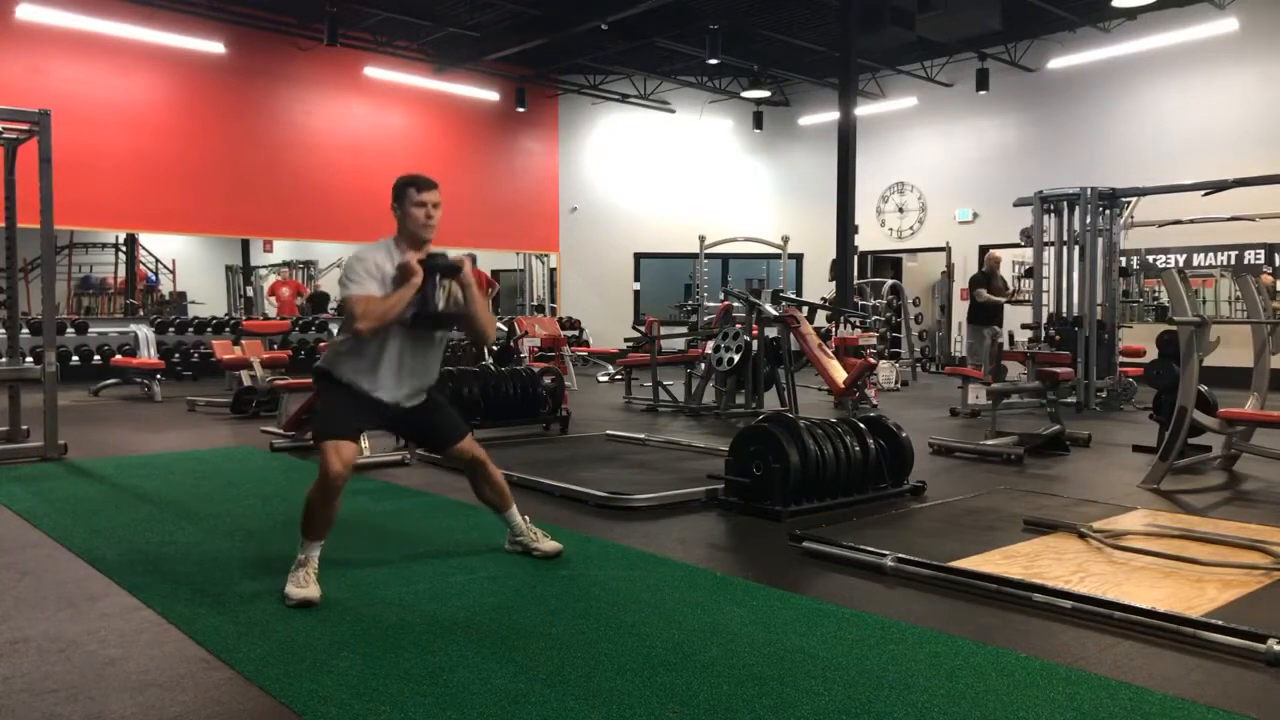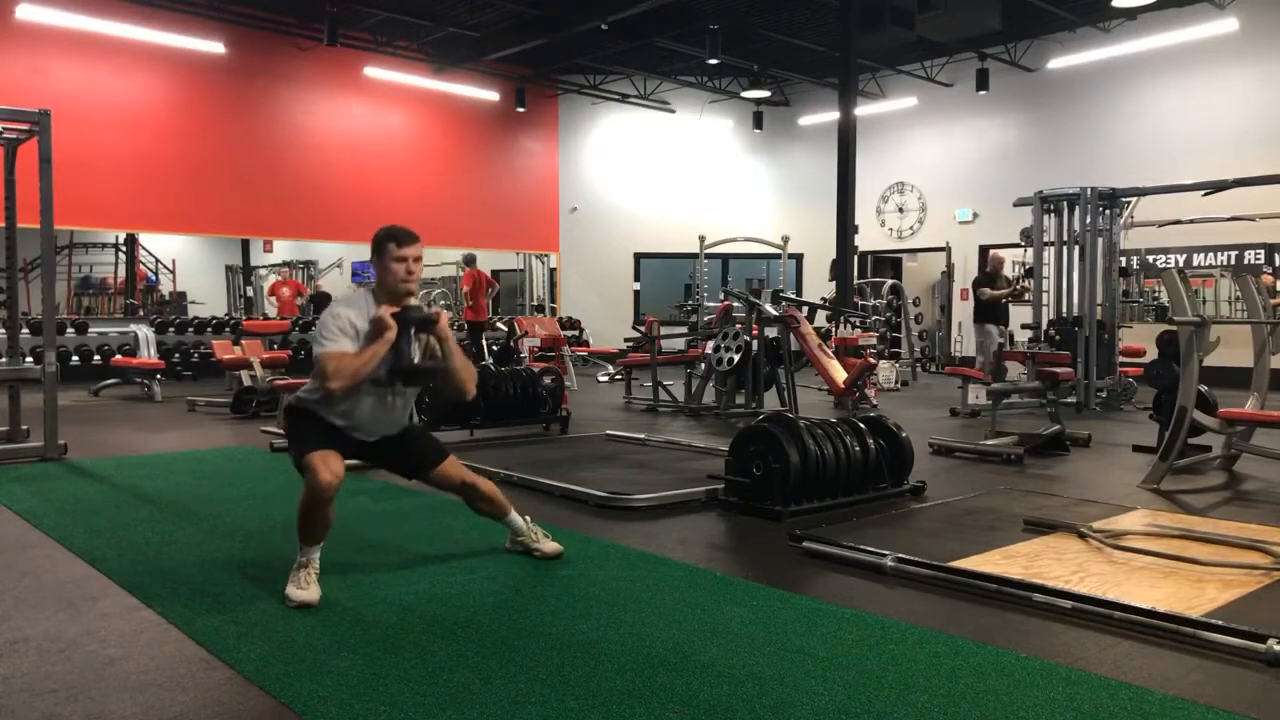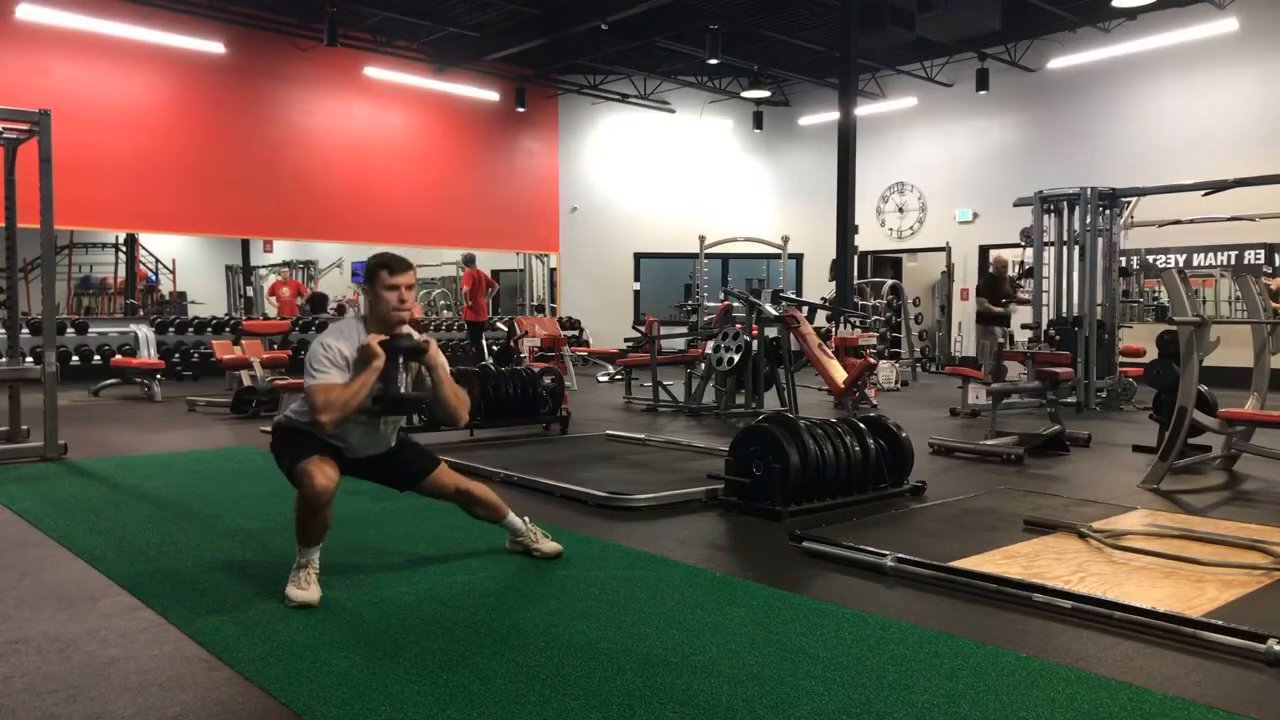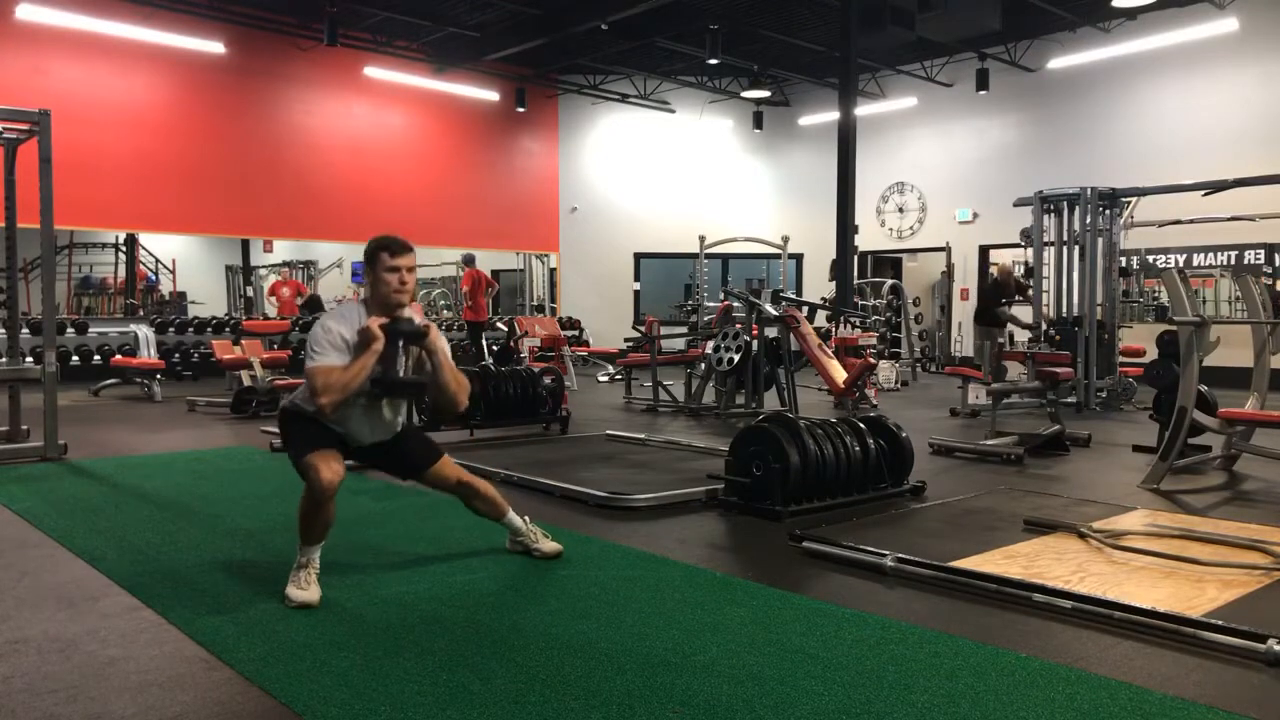
dt=0.4s
person 1, frame 1
right shoulder: (369, 261)
left elbow: (486, 336)
right elbow: (360, 324)
left wrist: (468, 284)
right wrist: (410, 283)
left hip: (412, 392)
right hip: (349, 385)
left knee: (474, 457)
right knee: (335, 469)
left ankle: (520, 531)
right ankle: (306, 561)
person 1, frame 2
right shoulder: (344, 315)
left elbow: (466, 391)
right elbow: (334, 383)
left wrist: (445, 339)
right wrist: (384, 337)
left hip: (388, 427)
right hip: (321, 419)
left knee: (463, 479)
right knee: (326, 479)
left ankle: (521, 532)
right ankle: (306, 564)
person 1, frame 3
left shoulder: (419, 347)
right shoulder: (334, 344)
left elbow: (459, 417)
right elbow: (326, 417)
left wrist: (435, 366)
right wrist: (373, 366)
left hip: (379, 443)
right hip: (308, 436)
left knee: (459, 487)
right knee: (320, 483)
left ankle: (521, 532)
right ankle: (306, 564)
person 1, frame 4
left shoulder: (422, 329)
right shoulder: (335, 327)
left elbow: (457, 402)
right elbow: (325, 399)
left wrist: (434, 350)
right wrist: (373, 349)
left hip: (382, 427)
right hip: (315, 422)
left knee: (459, 479)
right knee: (326, 479)
left ankle: (521, 532)
right ankle: (306, 564)
